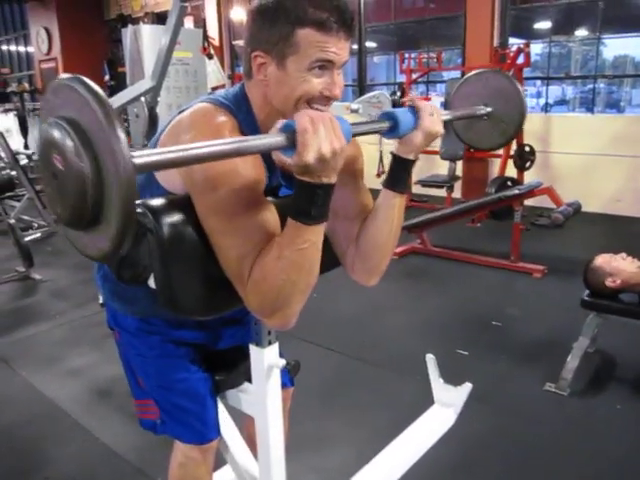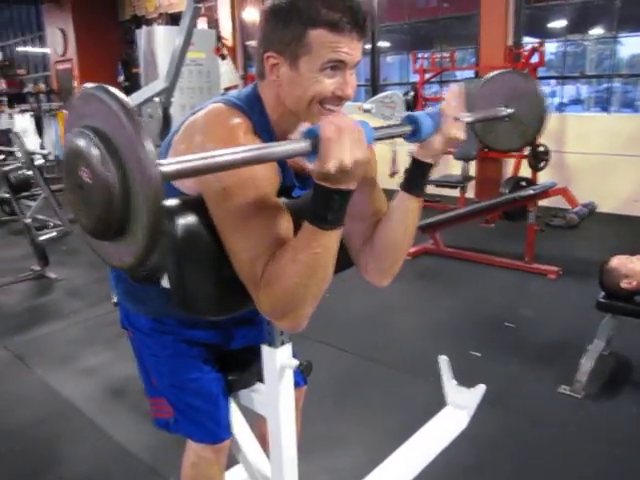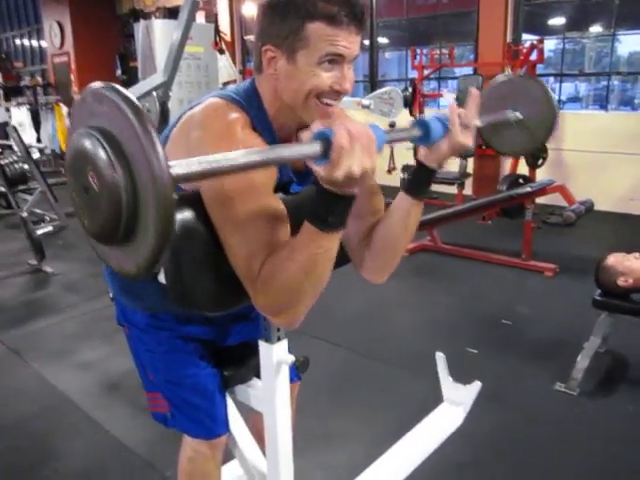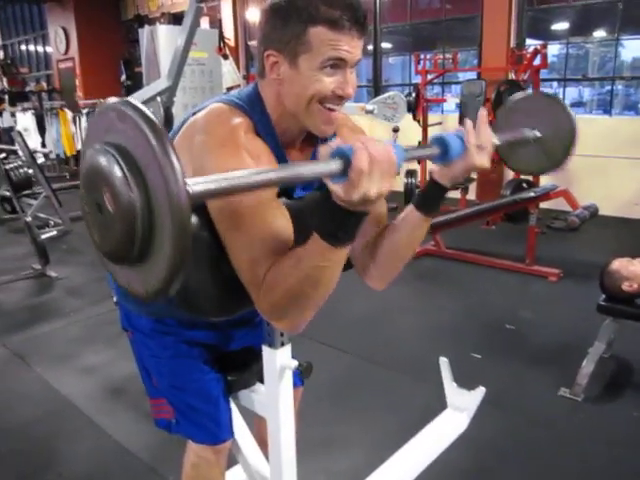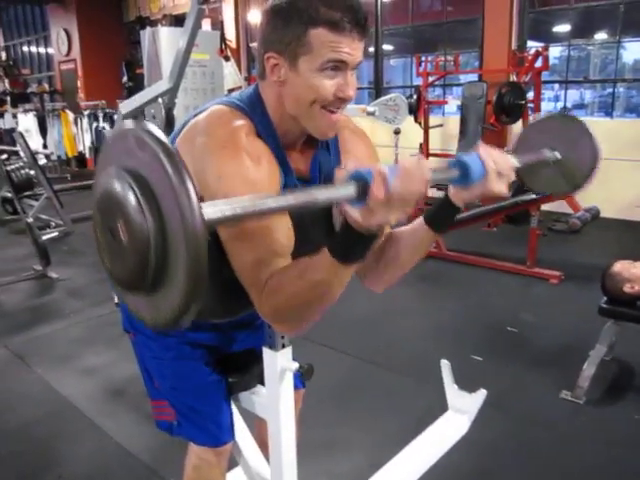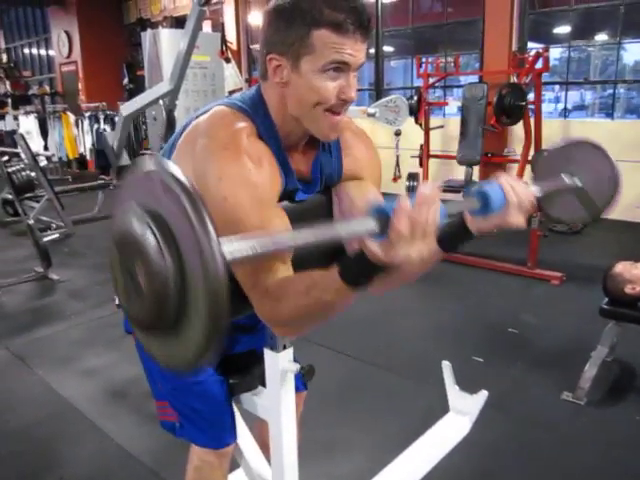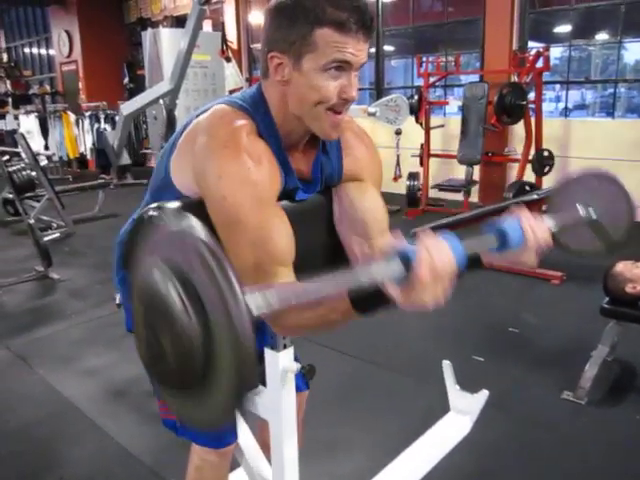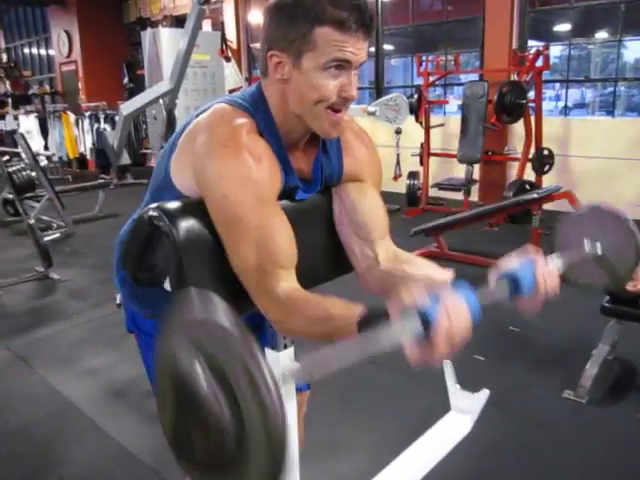
dt=0.1s
person 1, frame 1
left shoulder: (327, 138)
right shoulder: (214, 138)
left elbow: (365, 269)
right elbow: (276, 309)
left wrist: (404, 162)
right wrist: (315, 187)
left hip: (226, 289)
right hip: (151, 300)
left knee: (273, 391)
right knee: (198, 436)
person 1, frame 2
left shoulder: (343, 138)
right shoulder: (228, 140)
left elbow: (378, 269)
right elbow: (288, 311)
left wrist: (422, 165)
right wrist: (333, 192)
left hip: (239, 290)
right hip: (165, 300)
right knee: (211, 435)
person 1, frame 3
left shoulder: (339, 134)
right shoulder: (226, 135)
left elbow: (373, 265)
right elbow: (282, 306)
left wrist: (428, 170)
right wrist: (334, 197)
left hip: (236, 284)
right hip: (160, 293)
right knee: (207, 432)
person 1, frame 4
left shoulder: (343, 140)
right shoulder: (230, 142)
left elbow: (376, 271)
right elbow: (285, 312)
left wrist: (438, 187)
right wrist: (347, 212)
left hip: (240, 289)
right hip: (167, 298)
right knee: (211, 437)
person 1, frame 5
left shoulder: (345, 142)
right shoulder: (232, 146)
left elbow: (370, 270)
right elbow: (280, 307)
left wrist: (453, 206)
right wrist: (360, 236)
left hip: (242, 291)
right knee: (212, 438)
person 1, frame 6
left shoulder: (347, 144)
right shoulder: (233, 147)
left elbow: (374, 274)
right elbow: (279, 309)
left wrist: (465, 227)
right wrist: (370, 260)
left hip: (244, 295)
right knee: (215, 439)
person 1, frame 7
left shoulder: (349, 144)
right shoulder: (234, 147)
left elbow: (374, 258)
right wrist: (385, 292)
left knee: (288, 394)
right knee: (218, 441)
person 1, frame 8
left shoulder: (348, 144)
right shoulder: (234, 147)
left elbow: (376, 260)
right elbow: (278, 296)
right wrist: (393, 324)
left hip: (242, 291)
right hip: (170, 299)
left knee: (290, 394)
